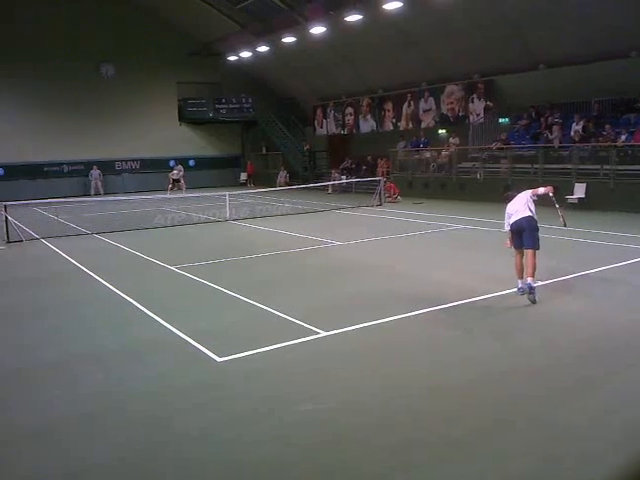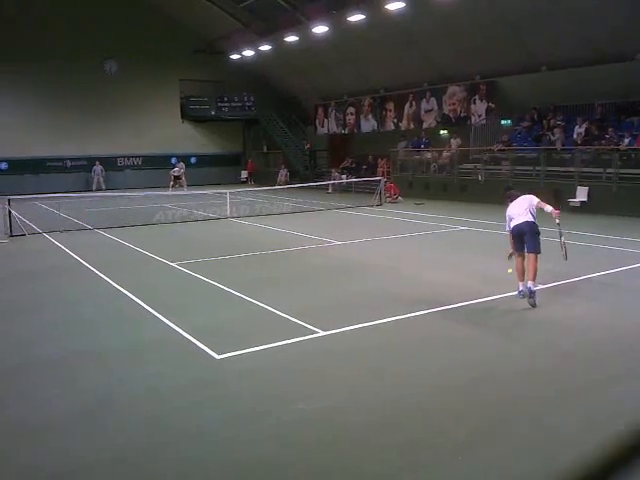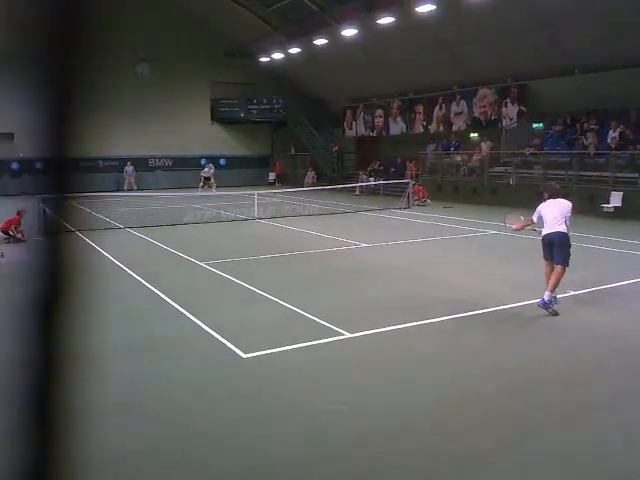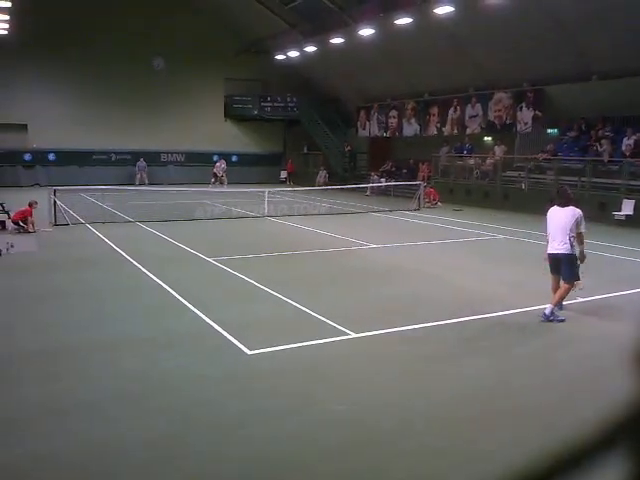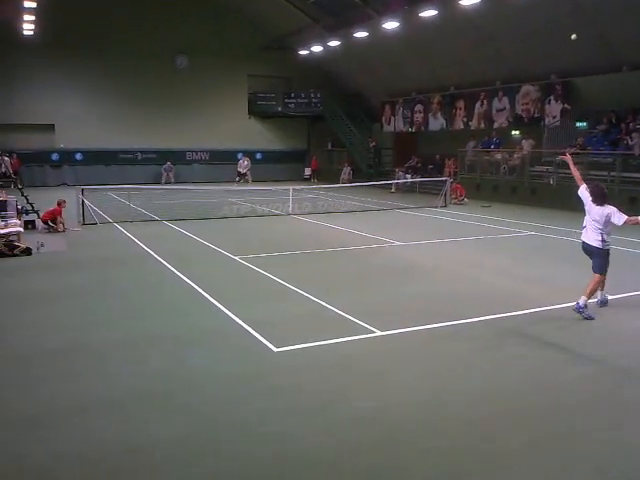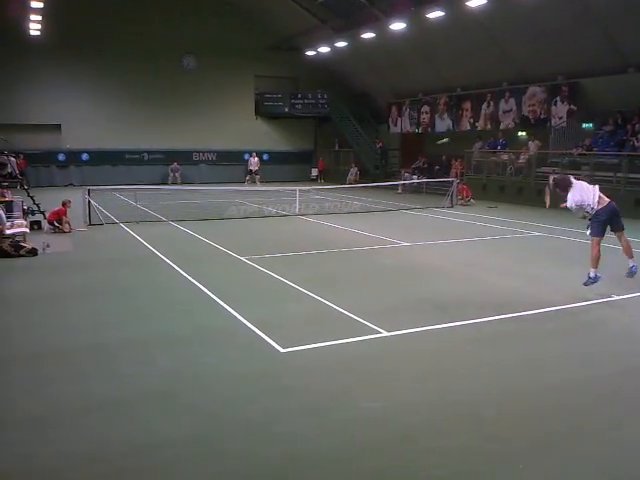
dt=0.7s
person 1, frame 1
left shoulder: (508, 208)
right shoulder: (525, 194)
left elbow: (509, 230)
right elbow: (535, 191)
left wrist: (510, 242)
right wrist: (545, 190)
left hip: (515, 224)
right hip: (528, 220)
left knee: (519, 254)
right knee: (531, 254)
left ankle: (521, 286)
right ankle: (530, 283)
person 1, frame 2
left shoulder: (509, 209)
right shoulder: (528, 197)
right elbow: (541, 204)
left wrist: (513, 249)
right wrist: (552, 211)
left hip: (515, 227)
right hip: (529, 225)
left knee: (520, 256)
right knee: (532, 257)
left ankle: (521, 289)
right ankle: (530, 287)
person 1, frame 3
left shoulder: (542, 206)
right shoulder: (568, 204)
left elbow: (532, 221)
left wrist: (520, 226)
left hip: (547, 236)
right hip: (561, 235)
left knee: (549, 265)
right knee: (560, 269)
left ankle: (551, 294)
right ankle: (546, 299)
person 1, frame 4
left shoulder: (551, 211)
right shoulder: (577, 213)
right elbow: (579, 235)
right wrist: (582, 251)
left hip: (552, 251)
right hip: (567, 252)
left knee: (556, 277)
right knee: (568, 284)
left ankle: (557, 302)
right ankle: (549, 311)
person 1, frame 5
left shoulder: (588, 201)
right shoulder: (610, 210)
left elbow: (579, 180)
left wrist: (570, 163)
left hip: (586, 243)
right hip: (600, 246)
left knee: (602, 271)
right knee: (598, 277)
left ankle: (601, 297)
right ankle: (581, 304)
person 1, frame 6
left shoulder: (572, 201)
right shoulder: (573, 181)
right wrist: (549, 192)
left hip: (599, 213)
right hip: (610, 206)
left knee: (595, 245)
right knee: (621, 236)
left ankle: (593, 275)
right ankle: (632, 264)
